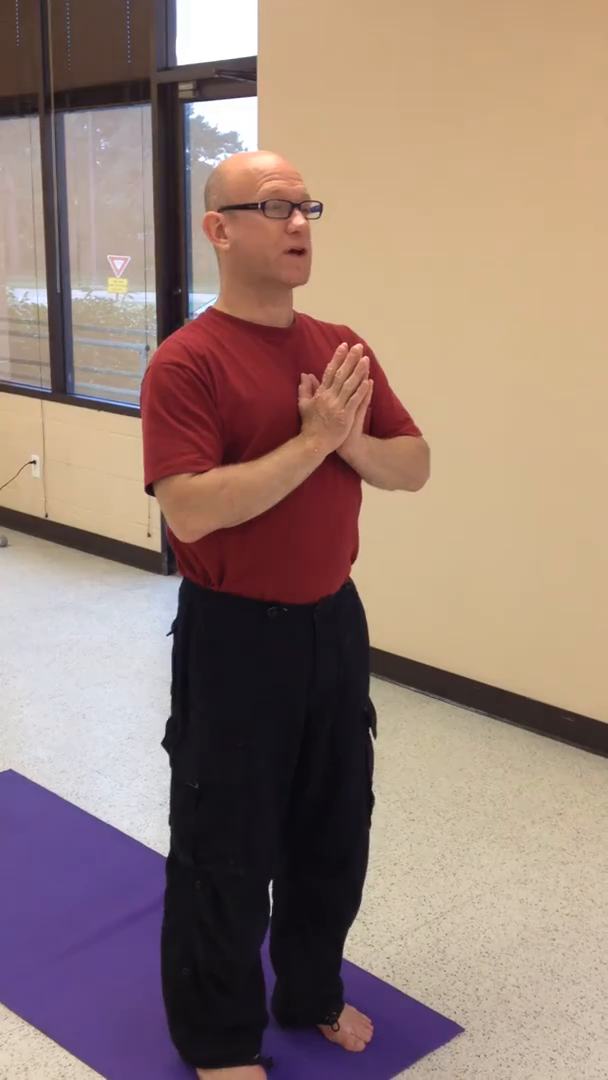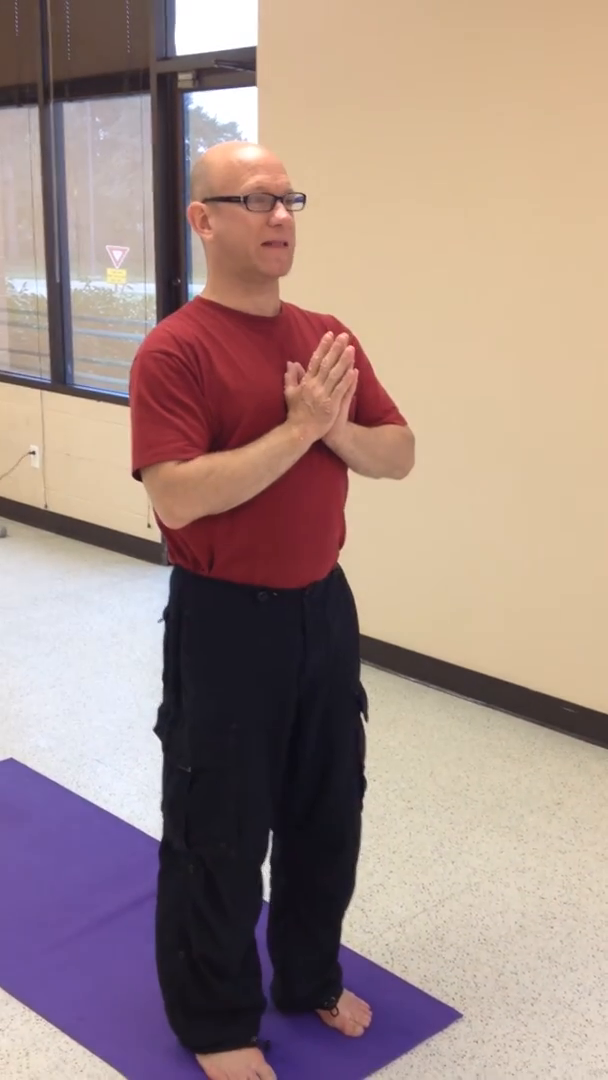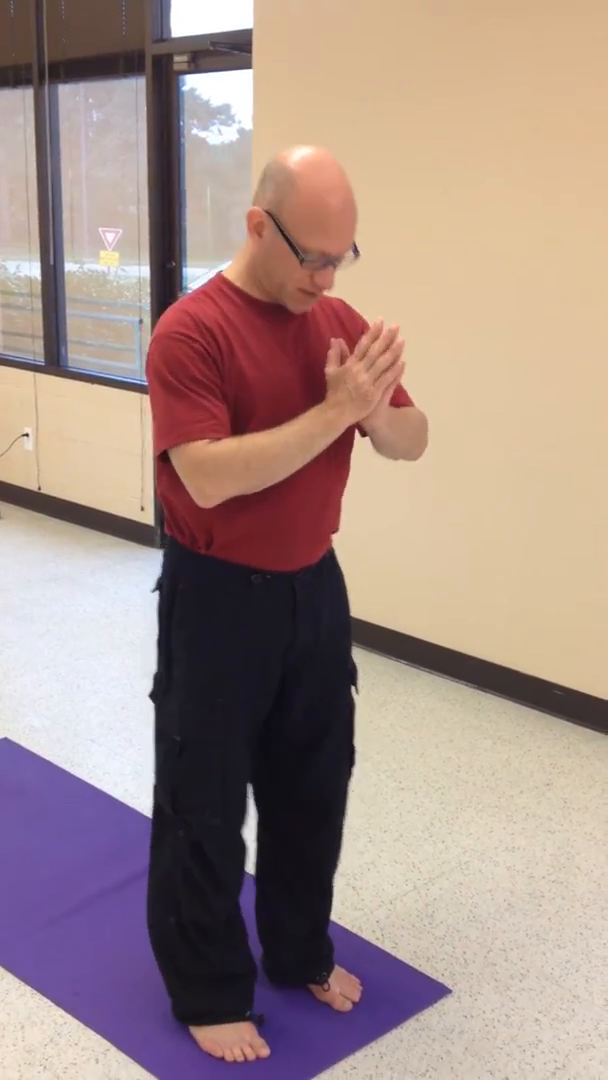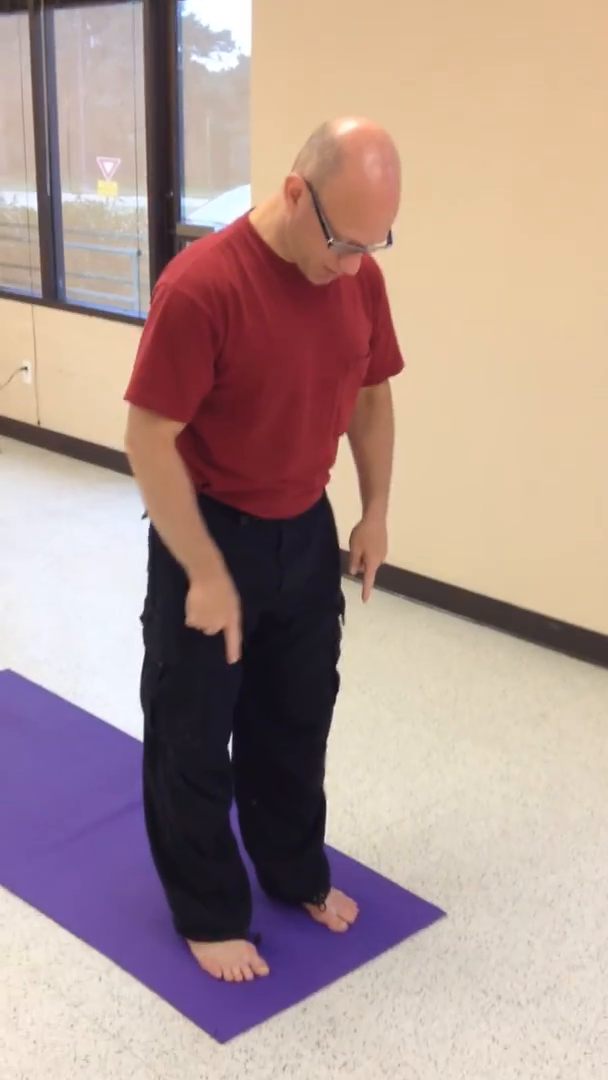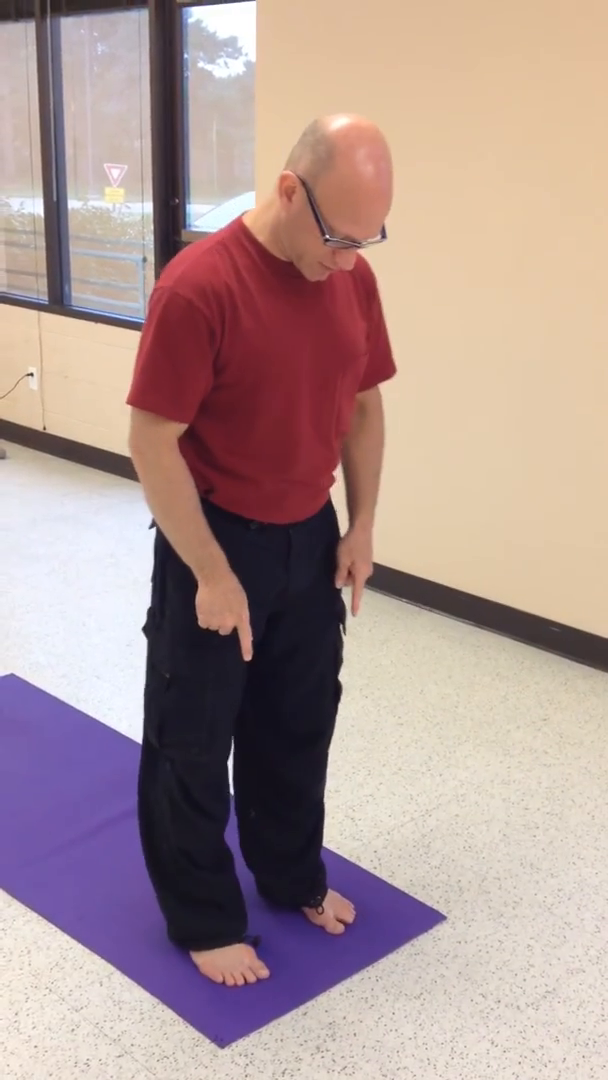
dt=1s
person 1, frame 1
left shoulder: (341, 348)
right shoulder: (186, 362)
left elbow: (414, 465)
right elbow: (188, 511)
left wrist: (349, 440)
right wrist: (311, 441)
left hip: (334, 623)
right hip: (233, 636)
left knee: (334, 829)
right knee: (225, 847)
left ankle: (312, 991)
person 1, frame 2
left shoulder: (328, 338)
right shoulder: (174, 351)
left elbow: (399, 454)
right elbow: (176, 497)
left wrist: (336, 429)
right wrist: (296, 430)
left hip: (322, 609)
right hip: (224, 624)
left knee: (327, 815)
right knee: (217, 833)
left ankle: (310, 977)
person 1, frame 3
left shoulder: (338, 321)
right shoulder: (191, 330)
left elbow: (409, 439)
right elbow: (208, 477)
left wrist: (376, 406)
right wrist: (335, 411)
left hip: (313, 588)
right hip: (216, 601)
left knee: (313, 788)
right knee: (204, 804)
left ankle: (300, 952)
right ankle: (208, 994)
person 1, frame 4
left shoulder: (360, 278)
right shoulder: (201, 284)
left elbow: (372, 396)
right elbow: (150, 439)
left wrist: (374, 513)
right wrist: (206, 575)
left hip: (306, 531)
right hip: (209, 536)
left knee: (298, 719)
right knee: (193, 735)
left ankle: (296, 871)
right ankle: (209, 913)
person 1, frame 5
left shoulder: (354, 279)
right shoulder: (198, 286)
right elbow: (153, 442)
left wrist: (360, 524)
right wrist: (213, 576)
left hip: (310, 540)
right hip: (213, 547)
left knee: (300, 724)
right knee: (191, 741)
left ankle: (293, 876)
right ankle: (202, 918)
